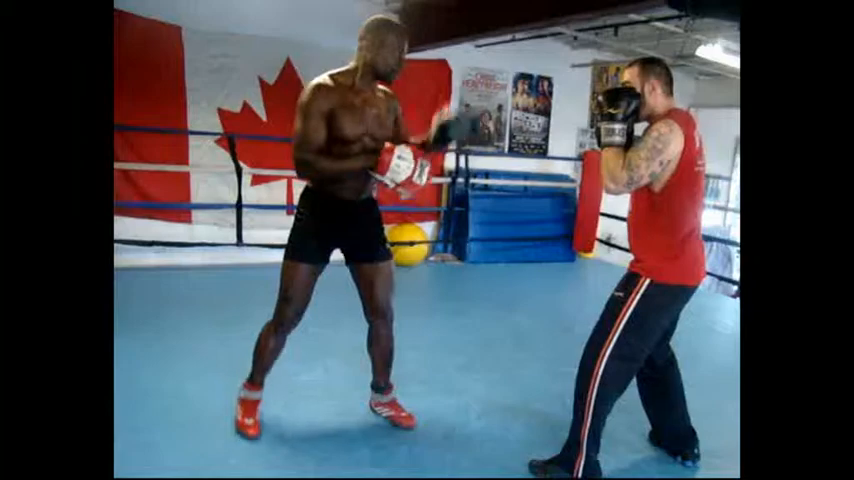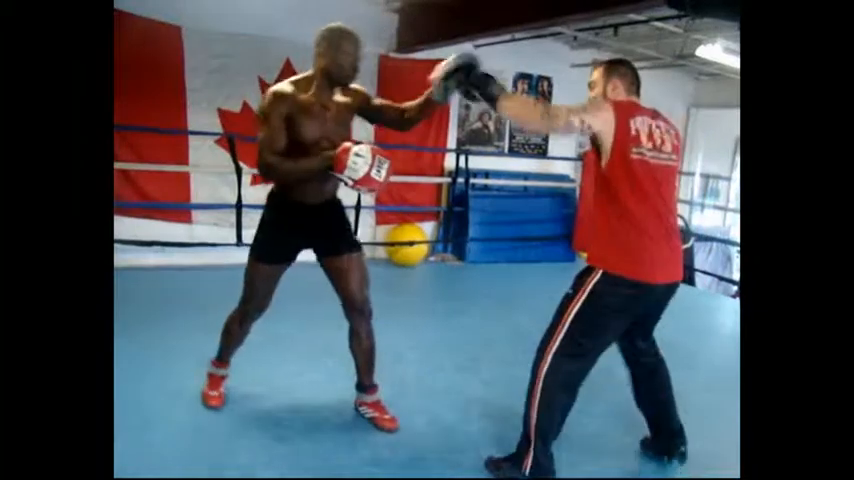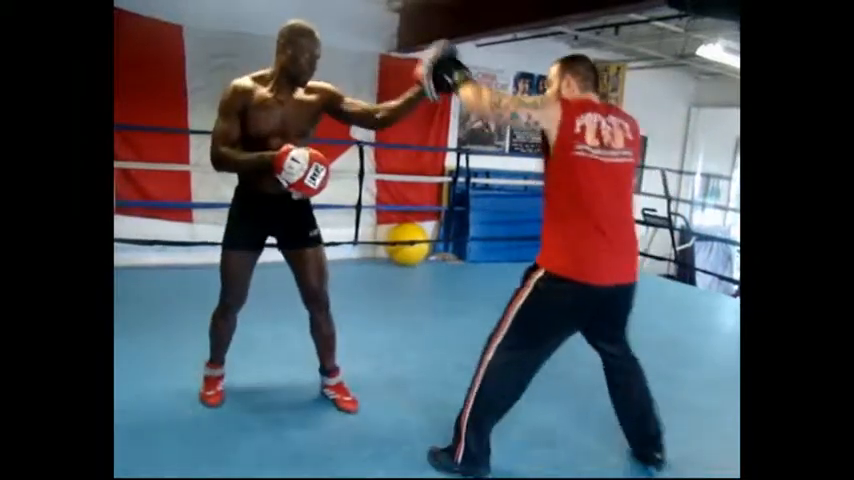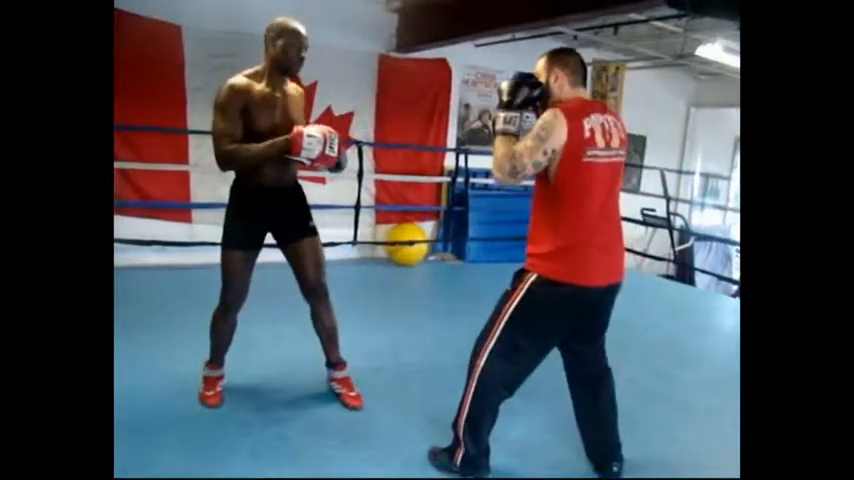
dt=0.5s
person 1, frame 1
left shoulder: (667, 130)
right shoulder: (680, 125)
left elbow: (617, 181)
right elbow: (639, 177)
left wrist: (612, 126)
right wrist: (617, 126)
left hip: (661, 271)
right hip: (678, 267)
left knee: (604, 361)
right knee: (653, 354)
right ankle: (680, 441)
person 1, frame 2
left shoulder: (606, 113)
right shoulder: (669, 129)
left elbow: (540, 117)
left wrist: (489, 88)
left hip: (619, 270)
right hip: (666, 270)
left knee: (558, 361)
right knee: (641, 349)
right ankle: (669, 441)
person 1, frame 3
left shoulder: (559, 113)
right shoulder: (628, 126)
left elbow: (490, 105)
left wrist: (458, 78)
left hip: (567, 270)
right hip: (621, 272)
left knee: (504, 356)
right knee: (618, 355)
right ankle: (649, 445)
person 1, frame 4
left shoulder: (558, 119)
right shoulder: (612, 122)
left elbow: (507, 171)
left wrist: (509, 113)
left hip: (558, 273)
right hip: (605, 273)
left knee: (494, 359)
right knee: (590, 363)
person 2, frame 1
left shoulder: (388, 101)
right shoulder: (323, 92)
left elbow: (399, 150)
right elbow: (304, 163)
left wrist: (431, 140)
right wrist: (369, 161)
left hip: (364, 213)
right hip: (319, 211)
left knee: (382, 314)
right knee: (287, 316)
left ankle: (382, 395)
right ankle: (251, 393)
person 2, frame 2
left shoulder: (352, 97)
right shoulder: (281, 98)
left elbow: (404, 118)
right elbow: (269, 167)
left wrist: (435, 94)
right wrist: (328, 160)
left hip: (329, 213)
right hip: (285, 214)
left knee: (360, 310)
right knee: (251, 308)
left ankle: (368, 395)
right ankle: (219, 368)
person 2, frame 3
left shoulder: (319, 95)
right shoulder: (242, 92)
left elbow: (375, 118)
right elbow: (218, 156)
left wrist: (419, 92)
right wrist: (267, 159)
left hip: (294, 205)
right hip: (250, 205)
left knee: (318, 300)
right knee: (231, 301)
left ankle: (330, 378)
right ankle: (214, 371)
person 2, frame 4
left shoulder: (297, 93)
right shoulder: (237, 90)
right elbow: (225, 156)
left wrist: (319, 149)
right wrist: (284, 144)
left hip: (290, 199)
right hip: (248, 201)
left knee: (317, 290)
right knee: (232, 300)
left ankle: (337, 372)
right ankle: (213, 371)
